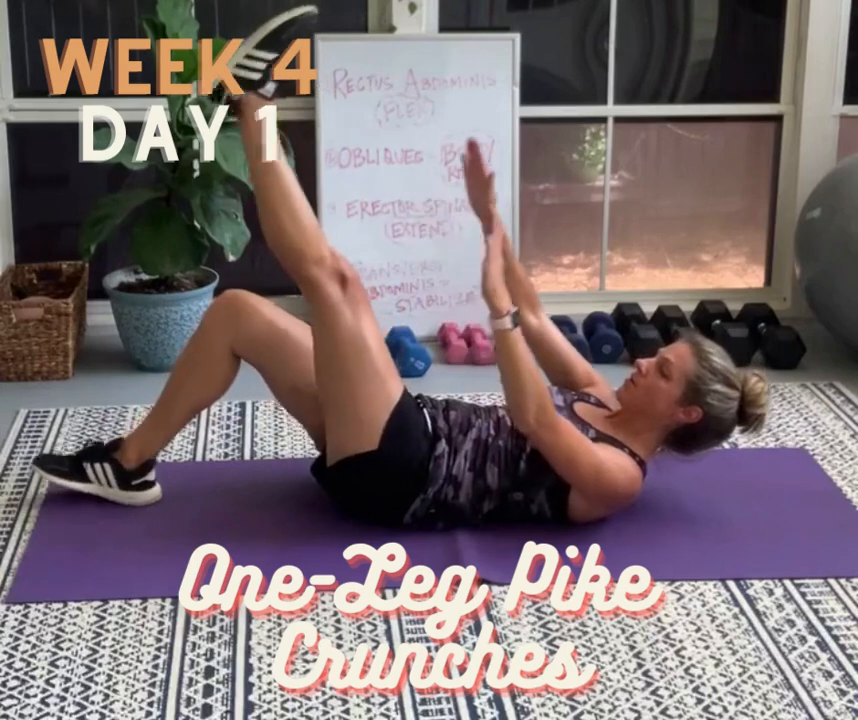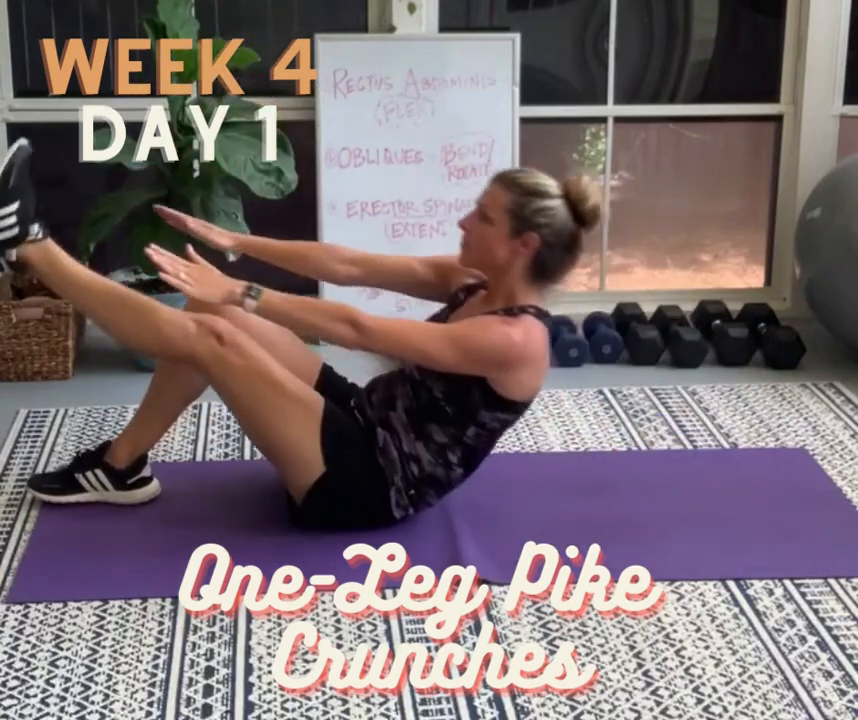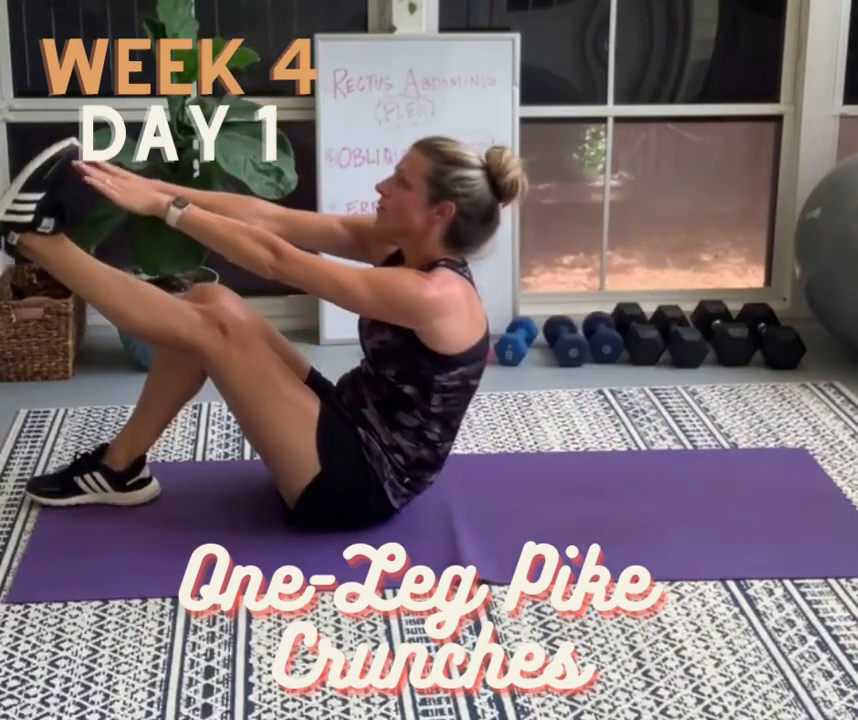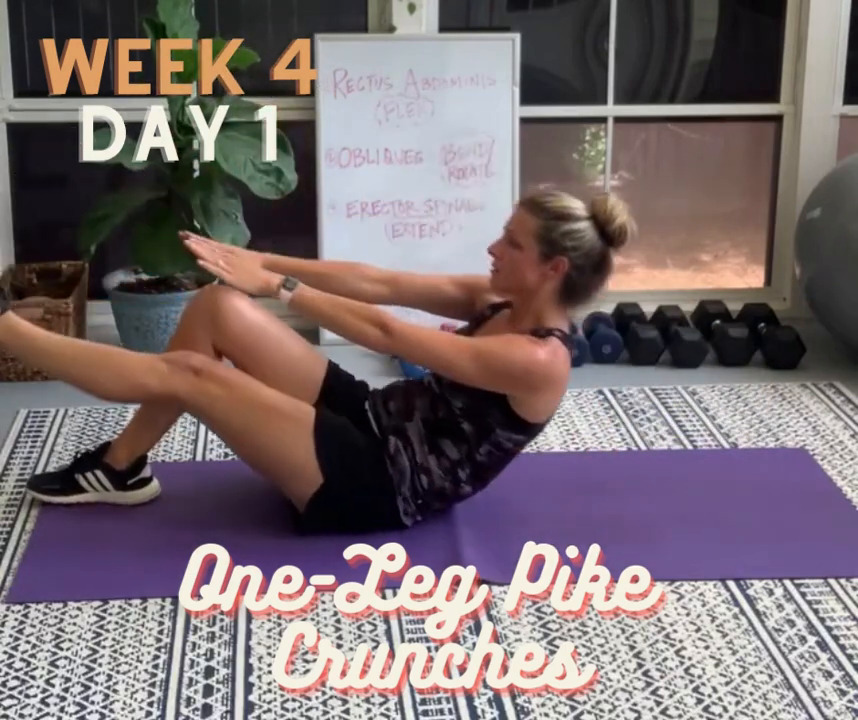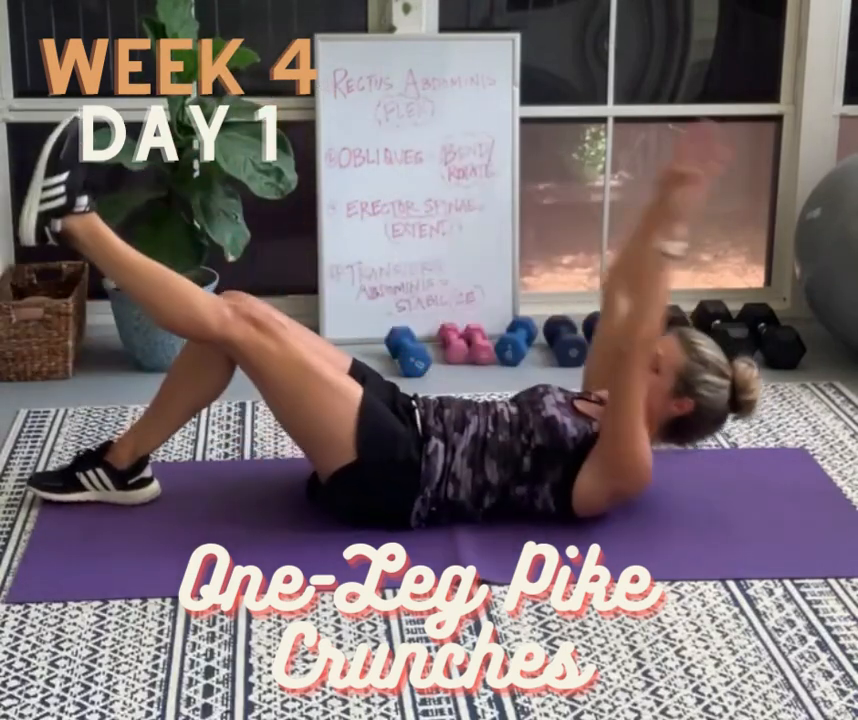
dt=0.7s
person 1, frame 1
left shoulder: (616, 478)
right shoulder: (607, 403)
left elbow: (535, 423)
right elbow: (535, 316)
left wrist: (502, 311)
right wrist: (491, 216)
left hip: (398, 470)
right hip: (409, 431)
left knee: (333, 279)
right knee: (240, 315)
left ankle: (254, 101)
right ankle: (126, 469)
person 1, frame 2
left shoulder: (516, 342)
right shoulder: (475, 284)
left elbow: (359, 331)
right elbow: (350, 265)
left wrist: (242, 295)
right wrist: (237, 243)
left hip: (366, 484)
right hip: (362, 422)
left knee: (206, 336)
right knee: (211, 312)
right ankle: (122, 467)
person 1, frame 3
left shoulder: (432, 295)
right shoulder: (403, 246)
left elbow: (276, 259)
right elbow: (273, 219)
left wrist: (161, 208)
right wrist: (155, 188)
left hip: (361, 483)
right hip: (347, 429)
left knee: (212, 327)
right knee: (209, 301)
right ankle: (120, 469)
person 1, frame 4
left shoulder: (538, 362)
right shoulder: (502, 302)
left elbow: (386, 335)
right elbow: (380, 283)
left wrist: (278, 286)
right wrist: (263, 262)
left hip: (374, 486)
right hip: (369, 420)
left knee: (185, 374)
right knee: (216, 305)
right ankle: (121, 468)
person 1, frame 5
left shoulder: (626, 469)
right shoulder: (587, 415)
left elbow: (636, 357)
right elbow: (618, 307)
left wrist: (666, 243)
right wrist: (660, 209)
left hip: (389, 477)
right hip: (400, 423)
left knee: (229, 321)
right knee: (241, 309)
left ankle: (74, 218)
right ankle: (124, 467)
